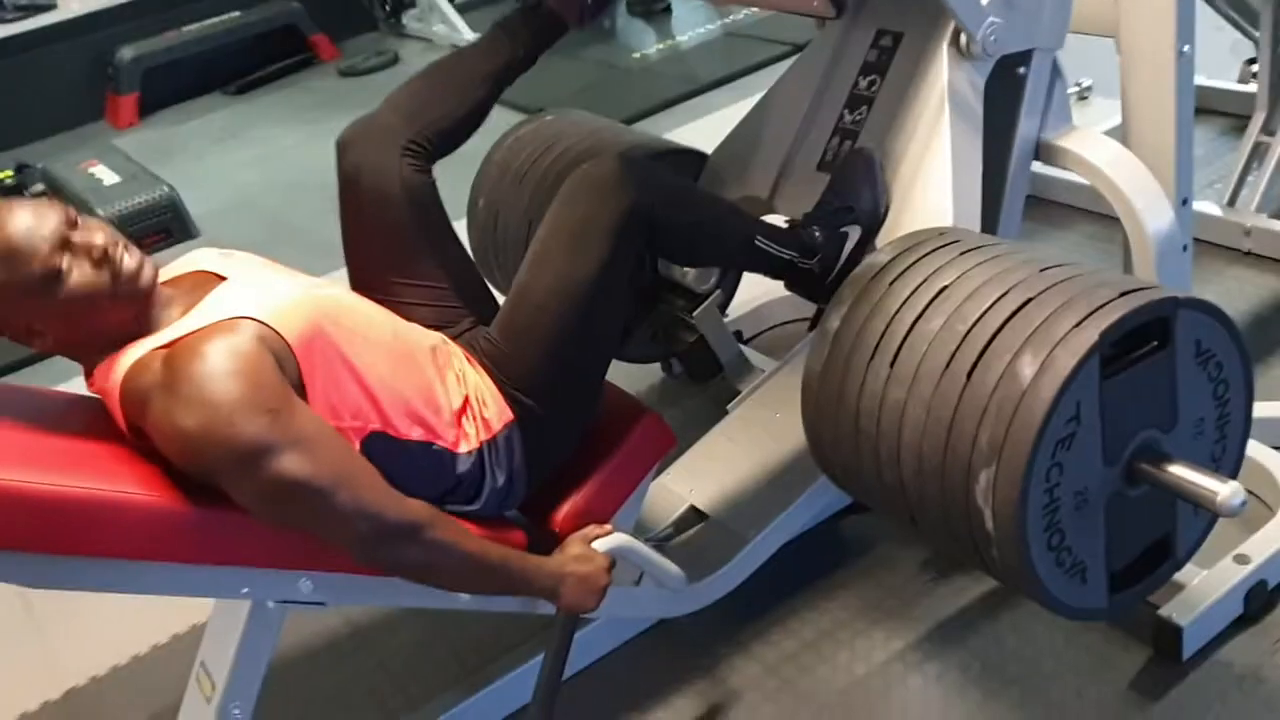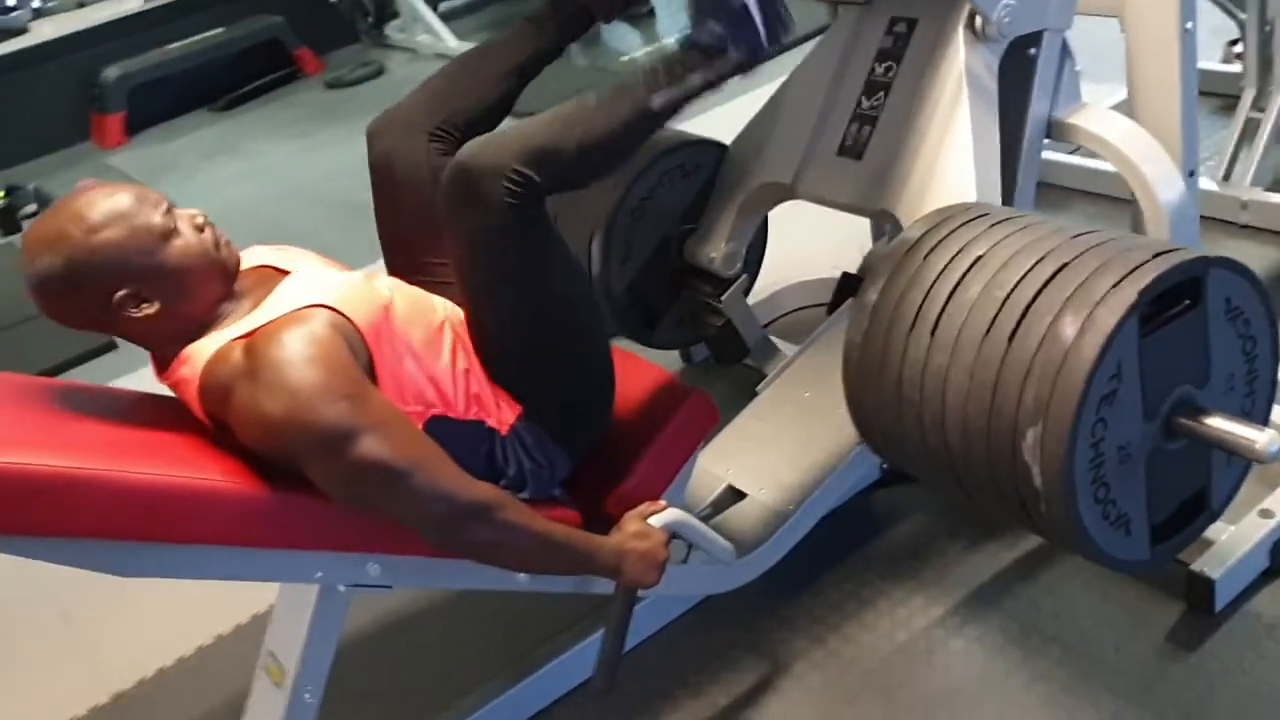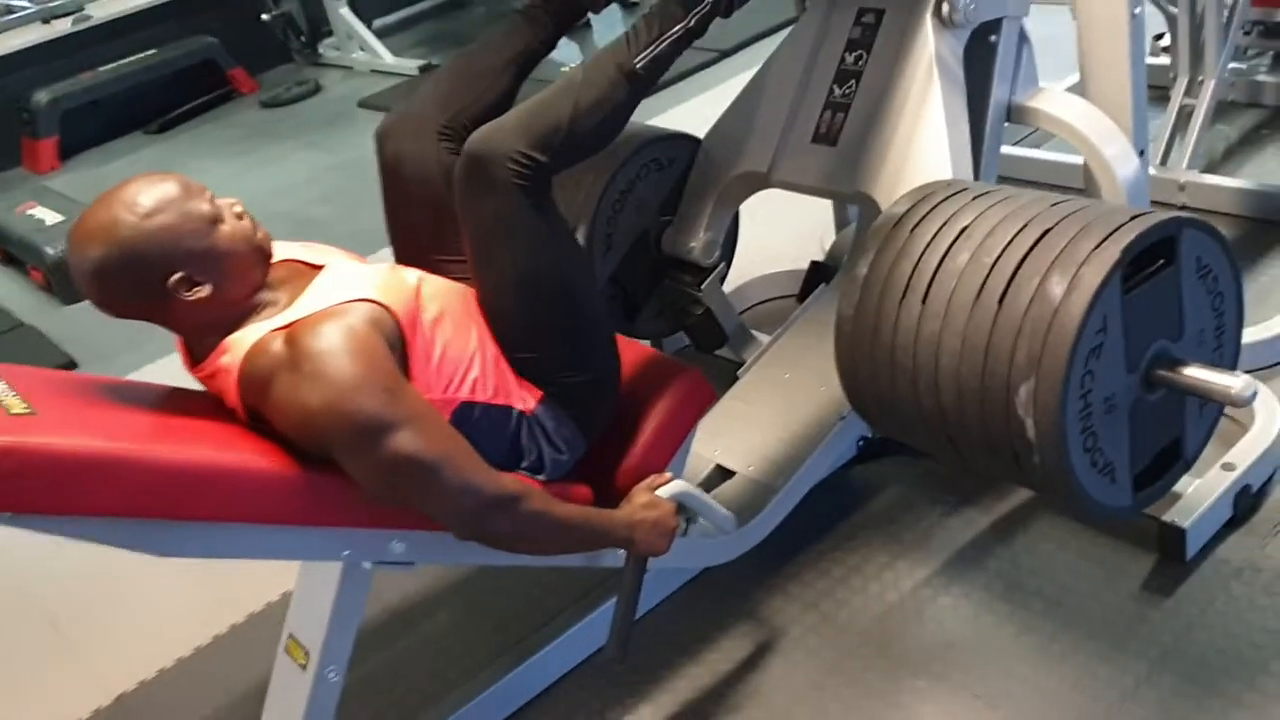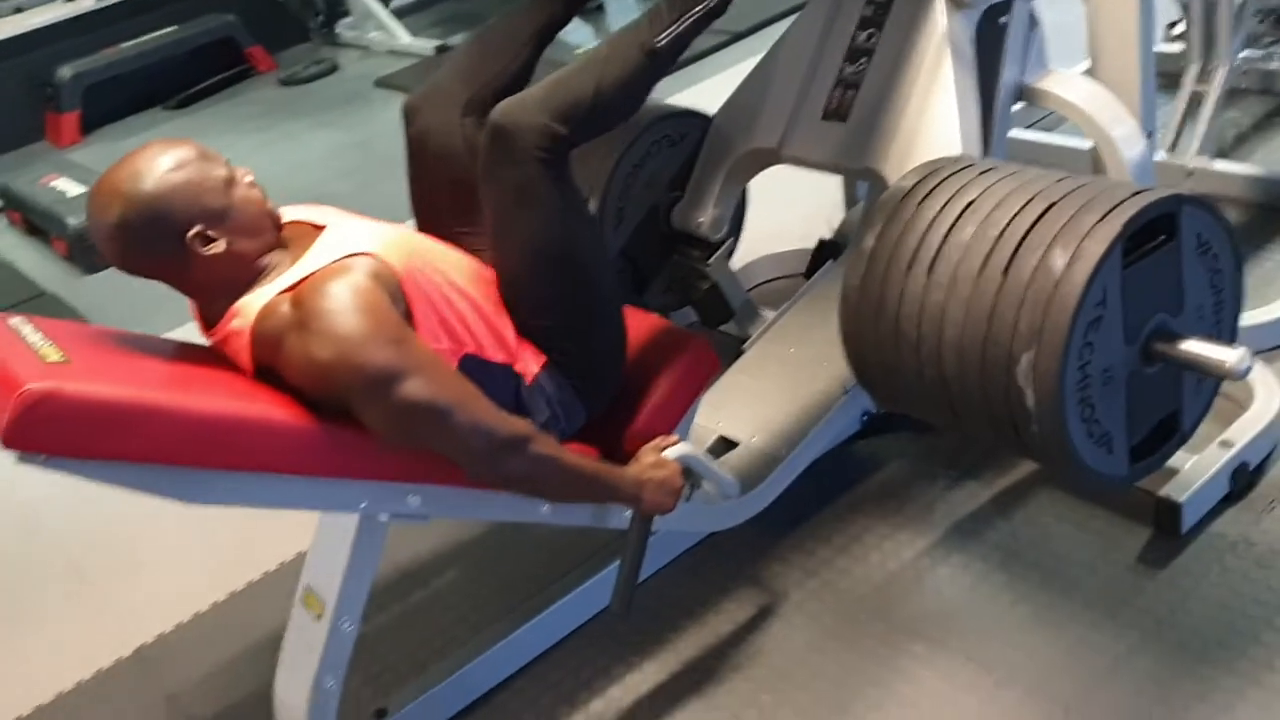
dt=0.5s
person 1, frame 1
left shoulder: (147, 298)
right shoulder: (203, 391)
right elbow: (381, 535)
right wrist: (552, 579)
left hip: (437, 350)
right hip: (494, 433)
left knee: (377, 147)
right knee: (610, 187)
right ankle: (810, 257)
person 1, frame 2
left shoulder: (212, 295)
right shoulder: (282, 377)
right elbow: (457, 516)
right wrist: (611, 555)
left hip: (456, 341)
right hip: (530, 426)
left knee: (404, 135)
right knee: (493, 170)
person 1, frame 3
left shoulder: (221, 318)
right shoulder: (321, 364)
right elbow: (480, 509)
right wrist: (625, 527)
right hip: (544, 410)
left knee: (413, 134)
right knee: (500, 156)
person 1, frame 4
left shoulder: (232, 285)
right shoulder: (330, 320)
right elbow: (494, 450)
right wrist: (630, 484)
right hip: (550, 376)
left knee: (439, 109)
right knee: (522, 129)
